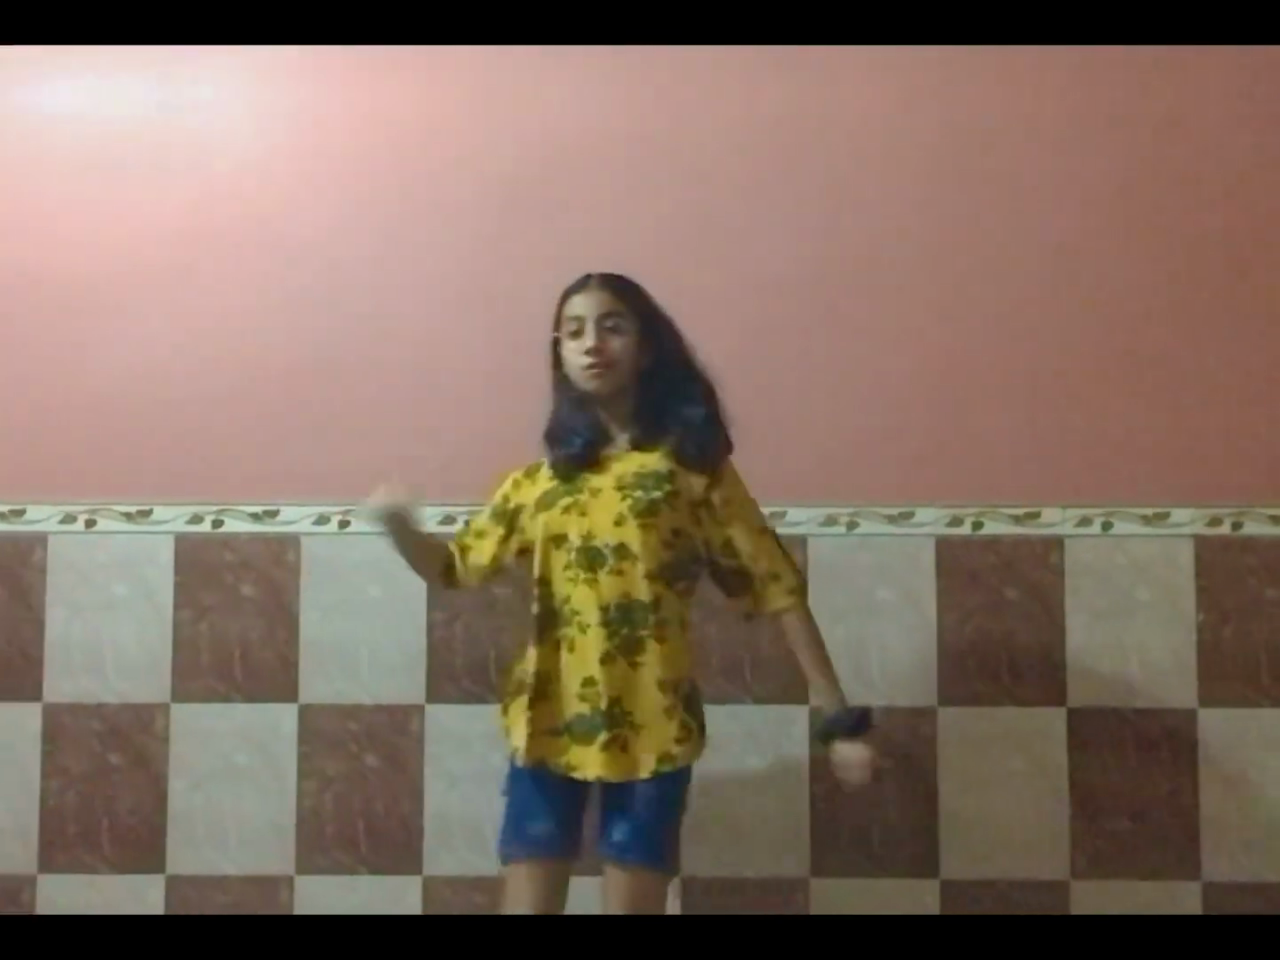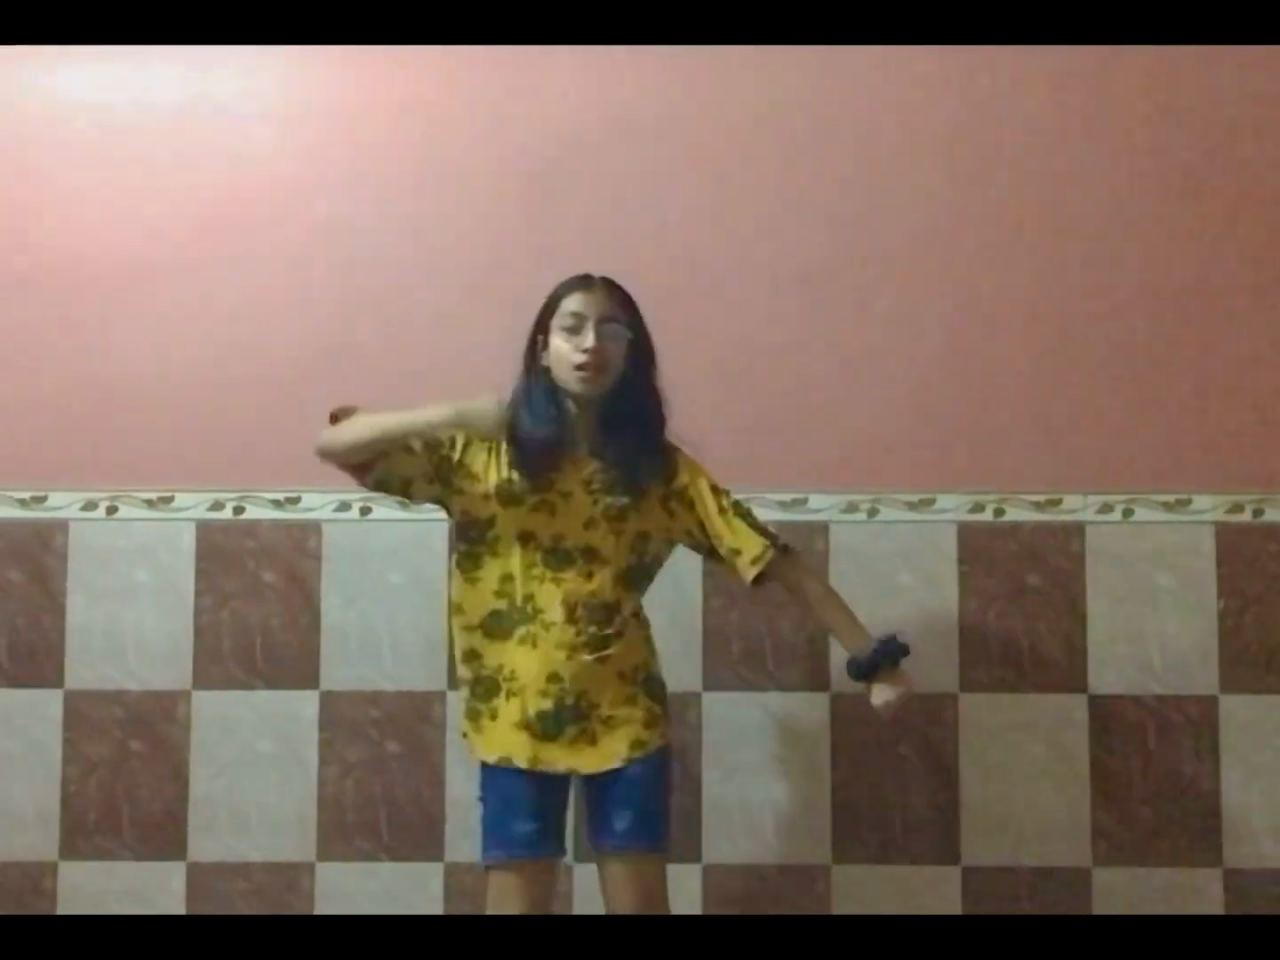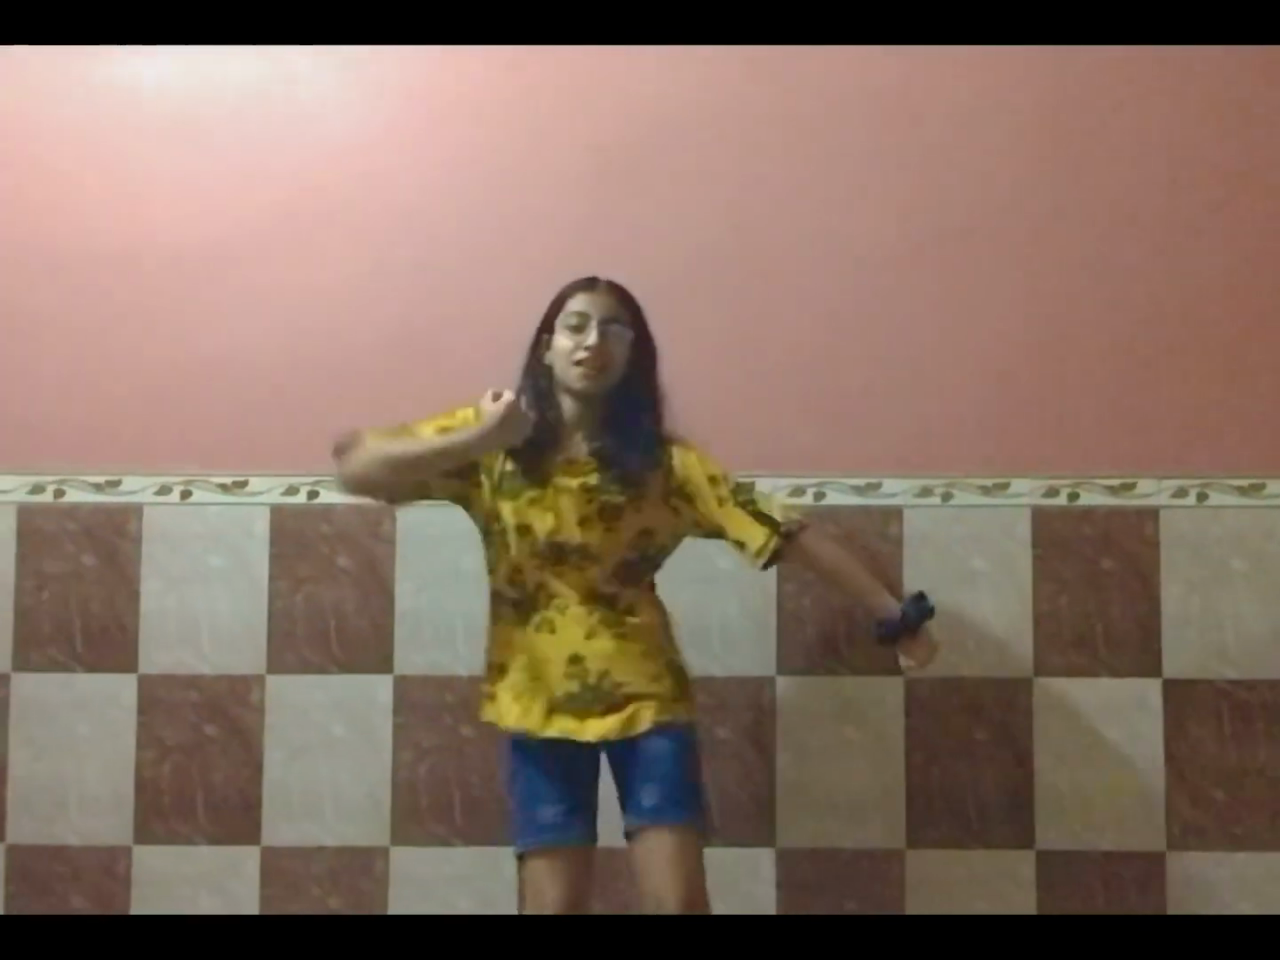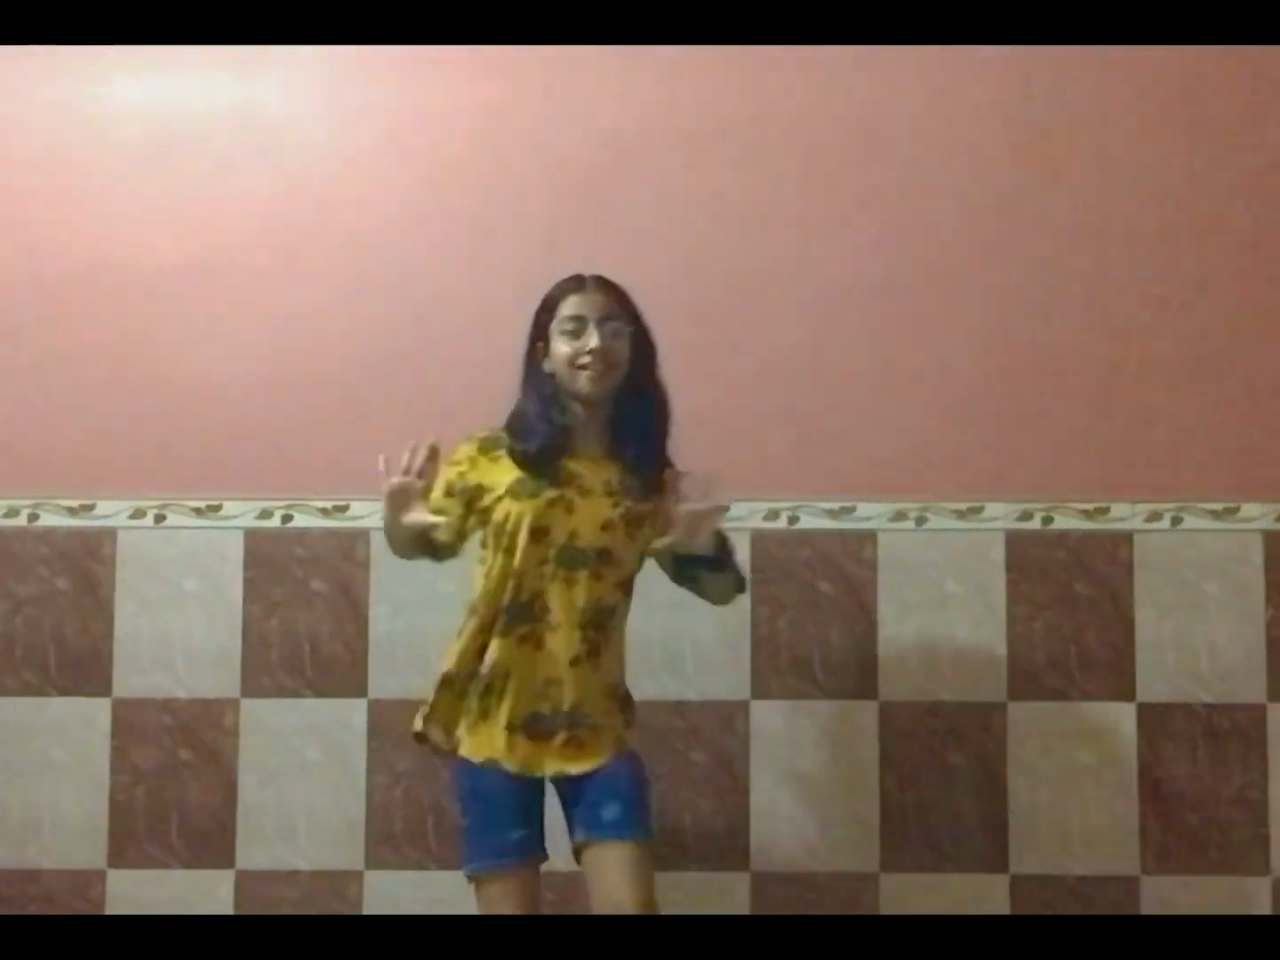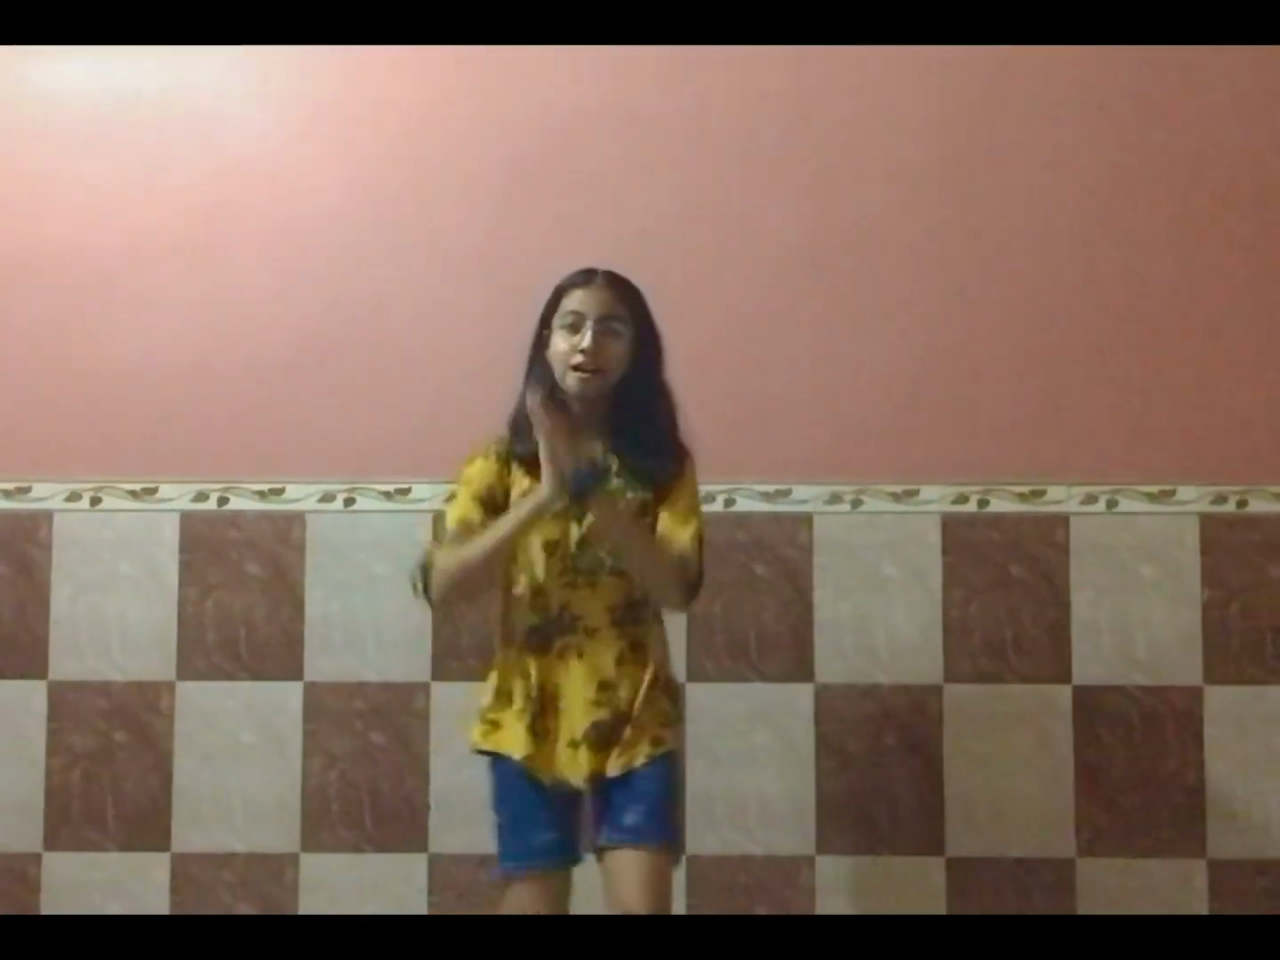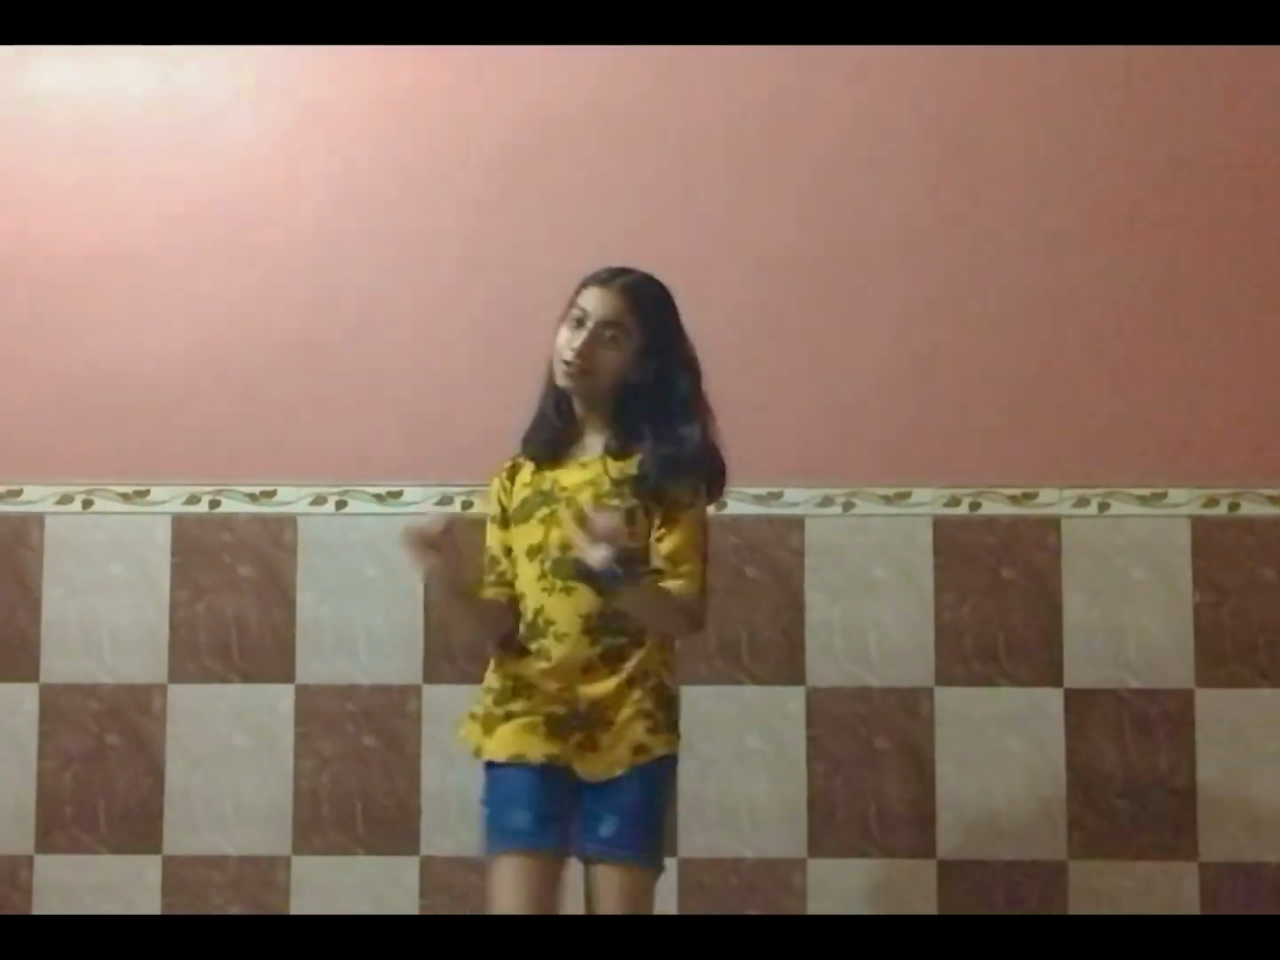
dt=0.5s
person 1, frame 1
left shoulder: (694, 468)
right shoulder: (538, 479)
left elbow: (778, 592)
right elbow: (455, 570)
left wrist: (837, 717)
right wrist: (398, 524)
left hip: (653, 729)
right hip: (548, 726)
left knee: (633, 918)
right knee: (523, 916)
person 1, frame 2
left shoulder: (660, 471)
right shoulder: (480, 455)
left elbow: (773, 560)
right elbow: (332, 444)
left wrist: (871, 657)
right wrist: (446, 415)
left hip: (622, 721)
right hip: (512, 719)
left knee: (639, 911)
right knee: (514, 909)
person 1, frame 3
left shoulder: (662, 464)
right shoulder: (488, 450)
left elbow: (788, 536)
right elbow: (353, 469)
left wrist: (895, 618)
right wrist: (471, 441)
left hip: (643, 700)
right hip: (532, 704)
left knee: (679, 903)
right knee: (552, 908)
person 1, frame 4
left shoulder: (646, 475)
right shoulder: (492, 459)
left elbow: (717, 587)
right elbow: (429, 539)
left wrist: (704, 548)
right wrist: (400, 524)
left hip: (595, 723)
right hip: (490, 718)
left knee: (630, 911)
right knee: (509, 915)
person 1, frame 5
left shoulder: (662, 466)
right shoulder: (501, 464)
left elbow: (676, 589)
right elbow: (440, 584)
left wrist: (590, 483)
right wrist: (544, 498)
left hip: (638, 723)
right hip: (531, 723)
left knee: (643, 917)
right knee: (531, 917)
person 1, frame 6
left shoulder: (669, 470)
right shoulder: (522, 475)
left elbow: (679, 619)
right elbow: (497, 621)
left wrist: (615, 571)
right wrist: (447, 578)
left hip: (629, 724)
right hip: (526, 722)
left knee: (622, 915)
right knee: (519, 915)
